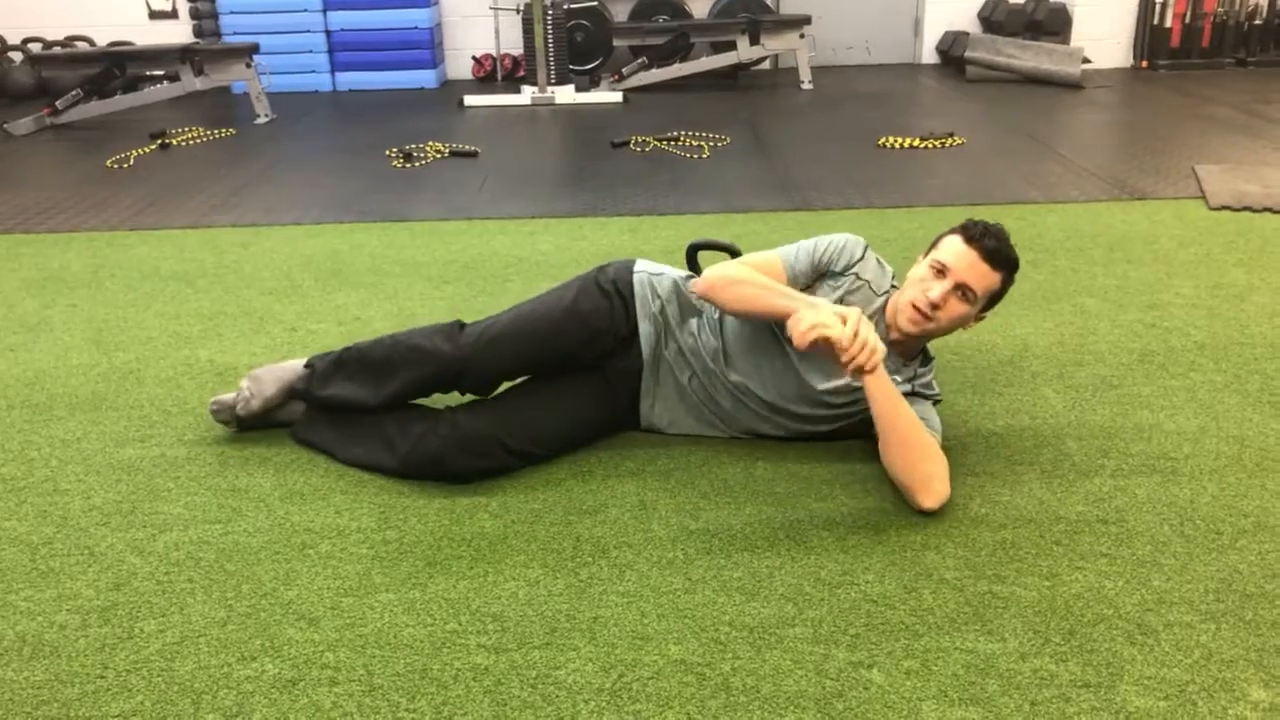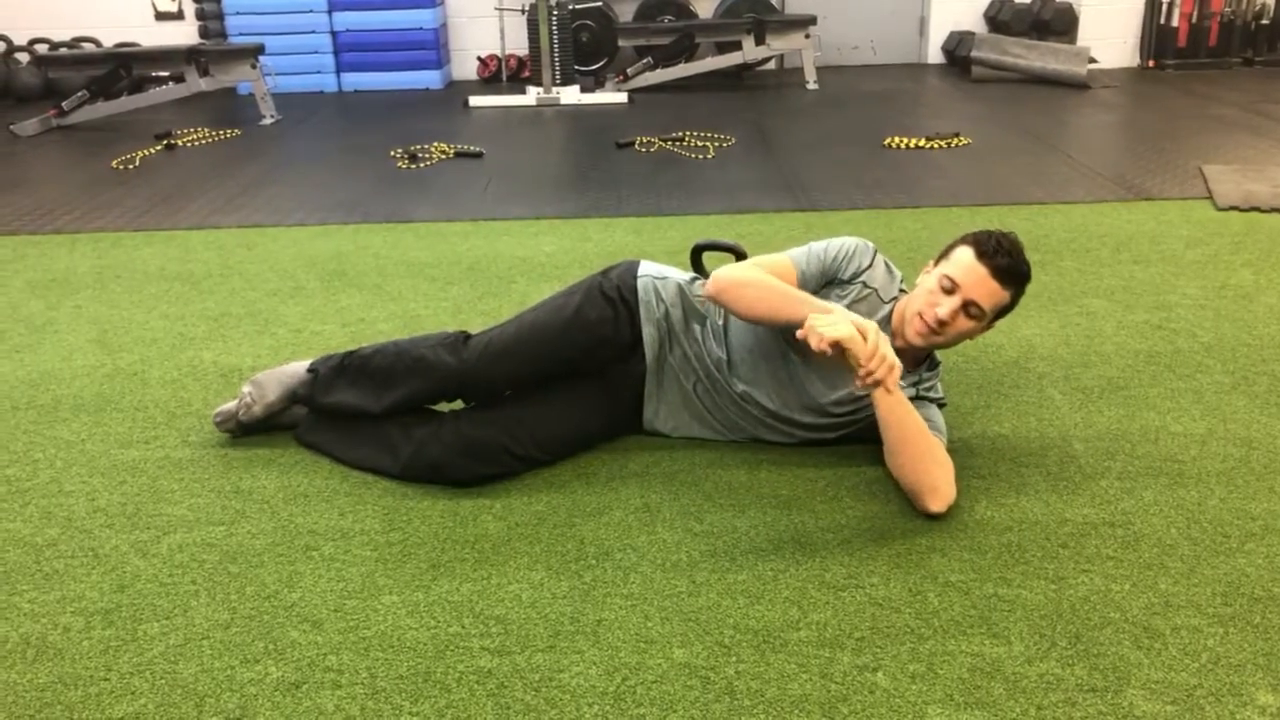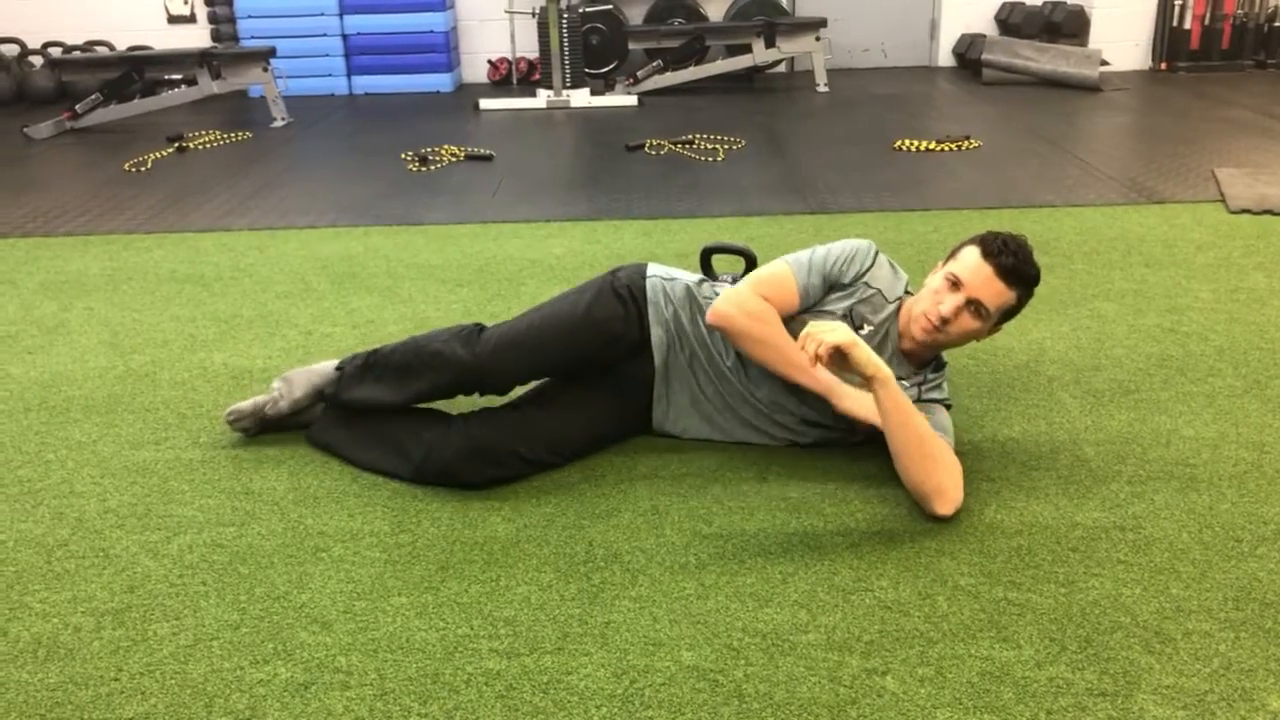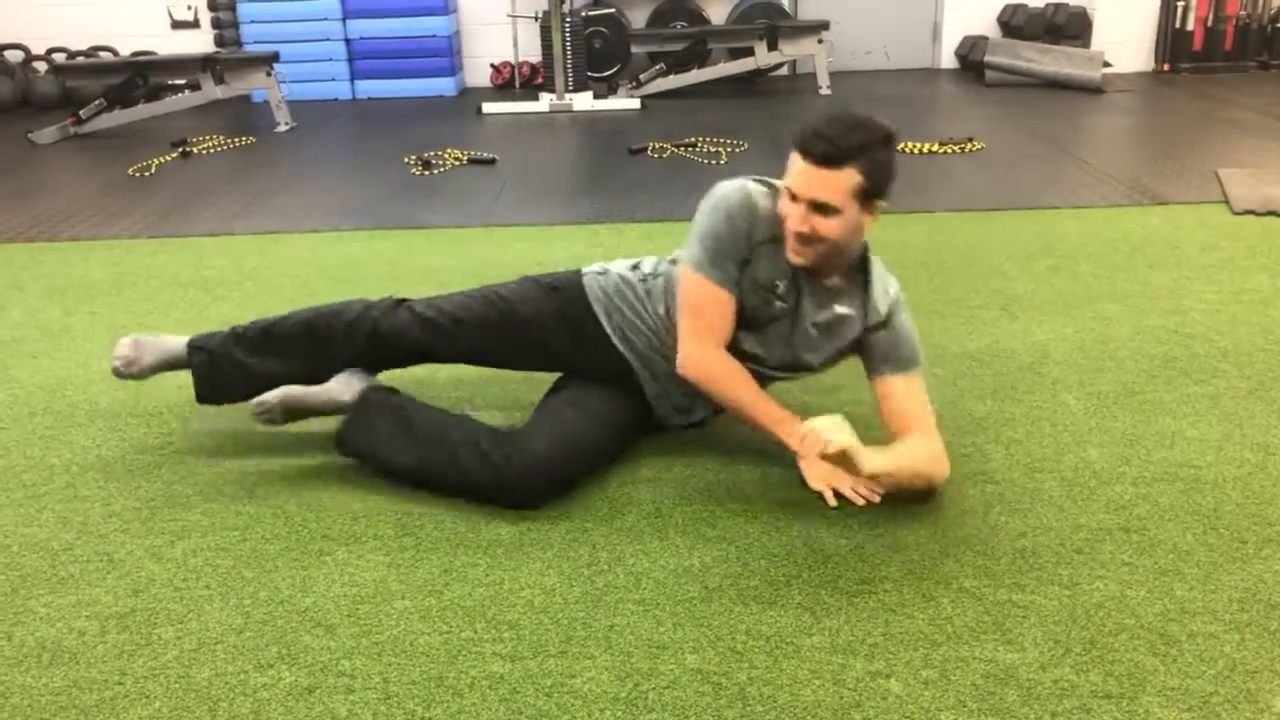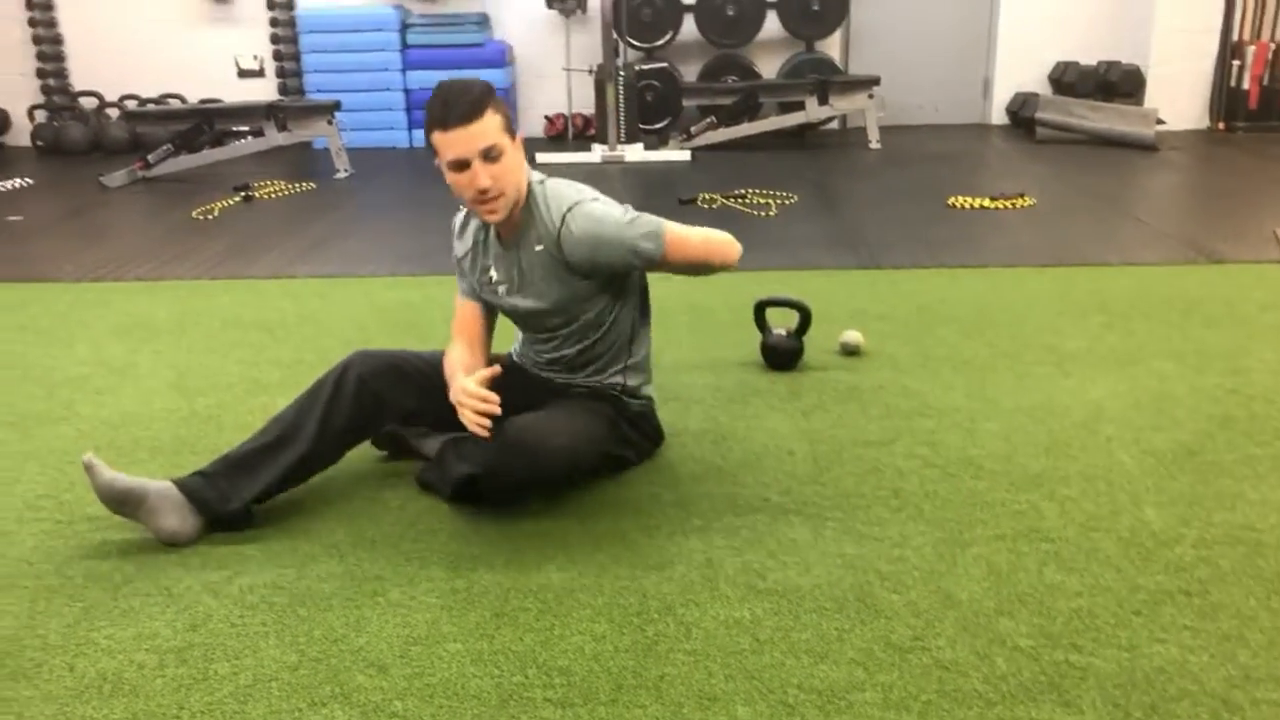
dt=1s
person 1, frame 1
left shoulder: (911, 390)
right shoulder: (852, 261)
left elbow: (929, 491)
right elbow: (716, 279)
left wrist: (871, 372)
right wrist: (812, 309)
left hip: (635, 399)
right hip: (641, 308)
left knee: (459, 448)
right knee: (470, 356)
left ankle: (302, 417)
right ankle: (310, 376)
person 1, frame 2
left shoulder: (916, 395)
right shoulder: (862, 264)
left elbow: (935, 494)
right elbow: (725, 281)
left wrist: (876, 376)
right wrist: (828, 314)
left hip: (640, 404)
right hip: (646, 313)
left knee: (462, 453)
right knee: (472, 364)
left ankle: (303, 420)
right ankle: (313, 380)
person 1, frame 3
left shoulder: (922, 397)
right shoulder: (862, 266)
left elbow: (942, 498)
right elbow: (733, 308)
left wrist: (871, 370)
right wrist: (838, 392)
left hip: (649, 405)
right hip: (651, 315)
left knee: (470, 455)
right knee: (487, 358)
left ankle: (317, 419)
right ankle: (338, 380)
person 1, frame 4
left shoulder: (876, 310)
right shoulder: (740, 207)
left elbow: (931, 456)
right elbow: (697, 355)
left wrist: (865, 460)
right wrist: (798, 440)
left hip: (640, 396)
right hip: (597, 310)
left knee: (525, 472)
right knee: (404, 329)
left ankle: (359, 407)
right ankle: (201, 355)
person 1, frame 5
left shoulder: (577, 222)
right shoulder: (469, 229)
left elbow: (723, 250)
right elbow: (465, 345)
left wrist: (626, 283)
right wrist: (461, 383)
left hip: (607, 408)
right hip: (532, 376)
left knee: (509, 458)
right knee: (367, 375)
left ankle: (447, 455)
right ankle: (198, 502)
